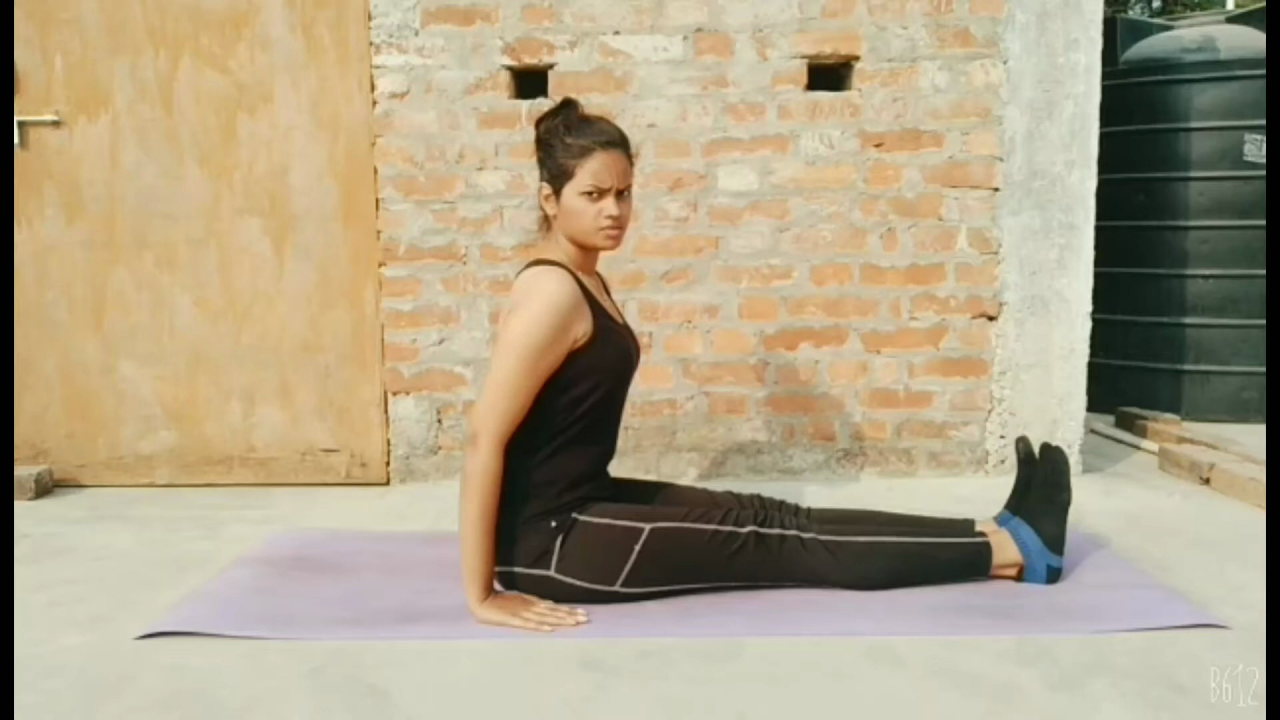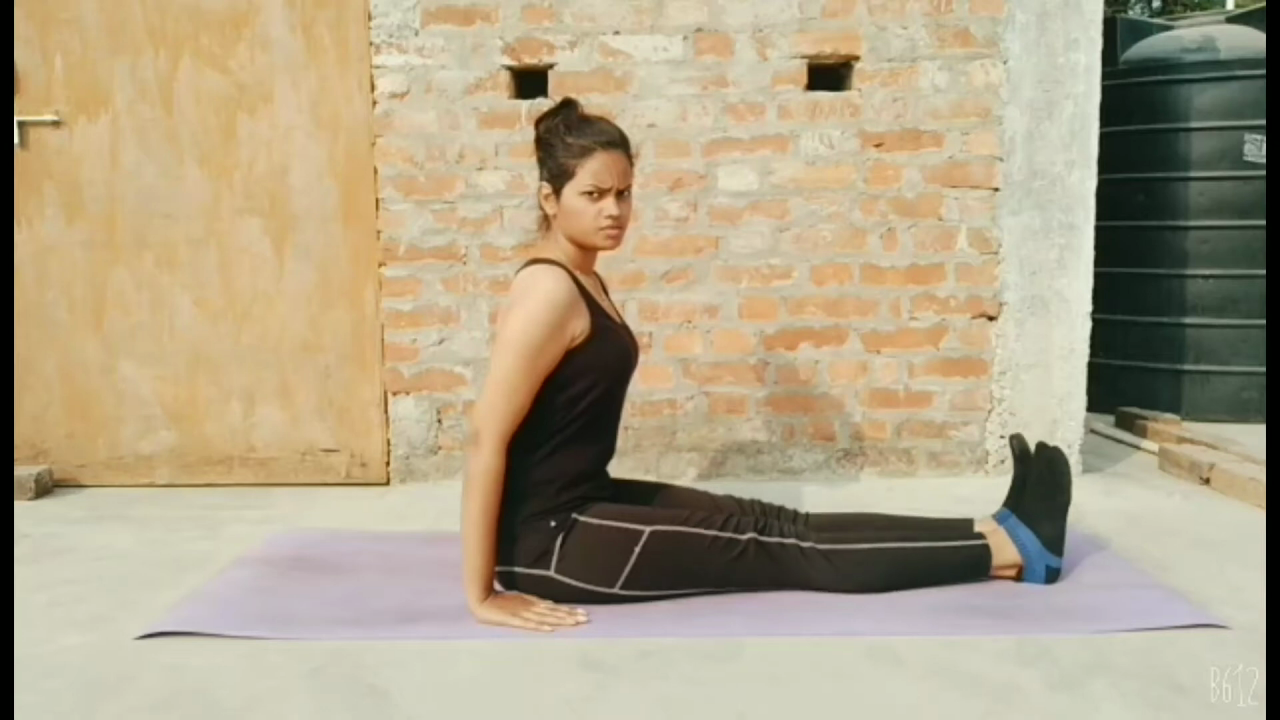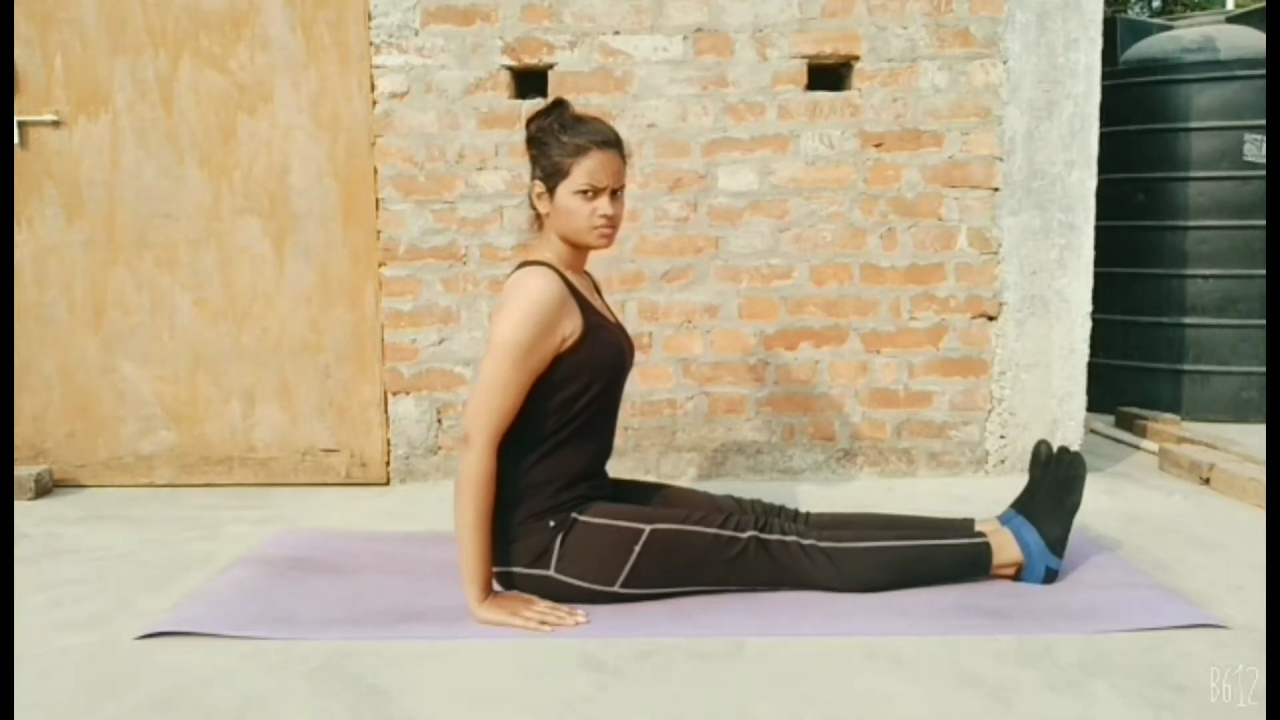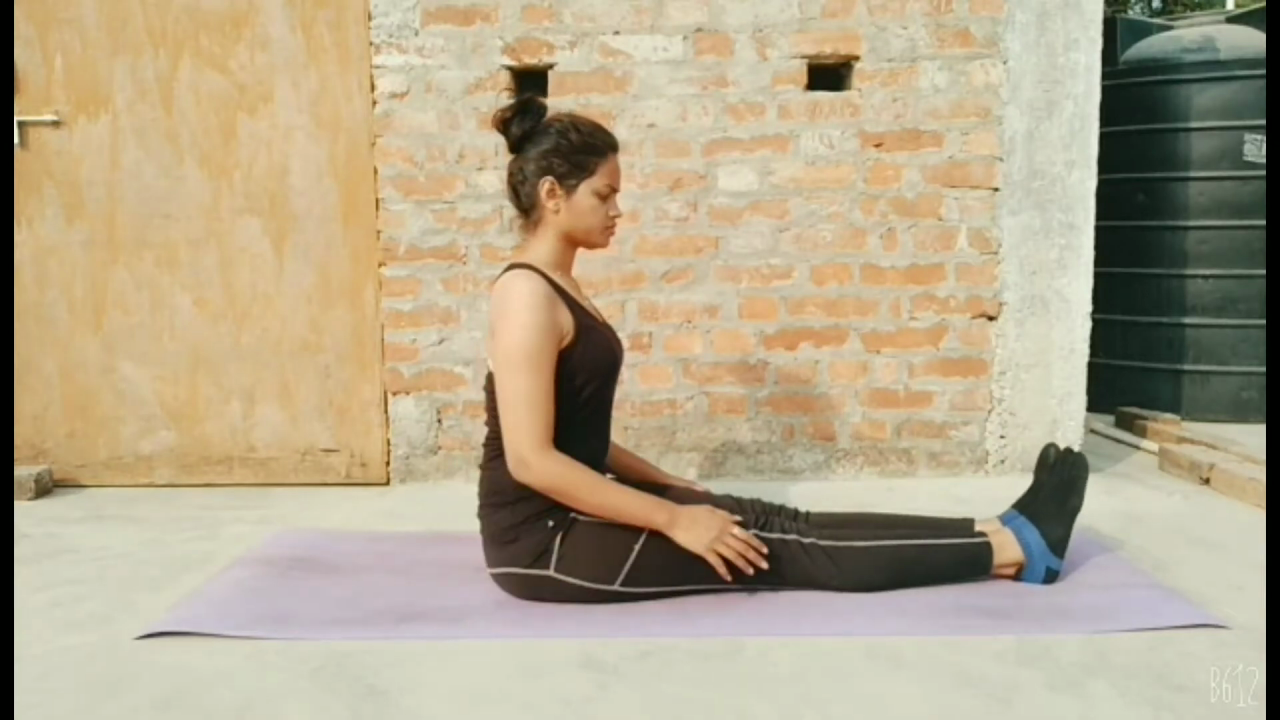
dt=0.7s
person 1, frame 1
left shoulder: (583, 281)
right shoulder: (552, 293)
right elbow: (485, 438)
right wrist: (483, 594)
left hip: (583, 505)
right hip: (550, 540)
left knee: (772, 520)
right knee: (770, 539)
left ankle: (1000, 535)
right ankle: (1015, 550)
person 1, frame 2
left shoulder: (580, 281)
right shoulder: (548, 292)
right elbow: (486, 439)
right wrist: (484, 592)
left hip: (581, 506)
right hip: (550, 539)
left knee: (773, 524)
right knee: (776, 546)
left ankle: (1002, 536)
right ankle: (1013, 551)
person 1, frame 3
left shoulder: (574, 283)
right shoulder: (539, 294)
right elbow: (477, 440)
right wrist: (482, 593)
left hip: (580, 505)
right hip: (548, 537)
left knee: (771, 524)
right knee: (773, 543)
left ankle: (1001, 534)
right ankle: (1013, 549)
person 1, frame 4
left shoulder: (555, 286)
right shoulder: (527, 296)
right elbow: (532, 460)
left wrist: (666, 487)
right wrist: (672, 520)
left hip: (570, 519)
right hip: (542, 540)
left knee: (770, 522)
right knee: (779, 544)
left ankle: (1001, 535)
right ankle: (1012, 549)
